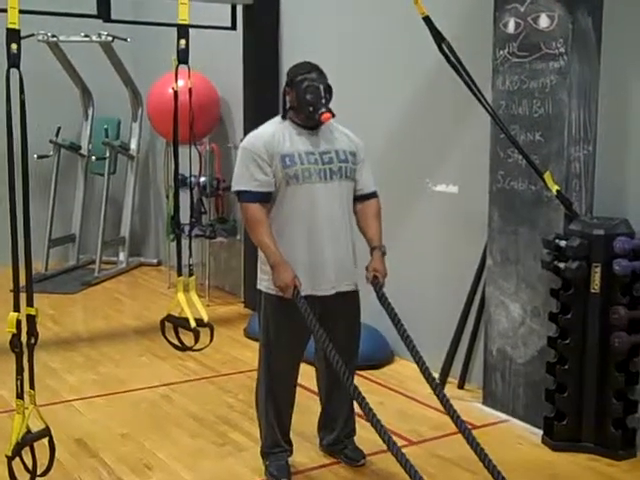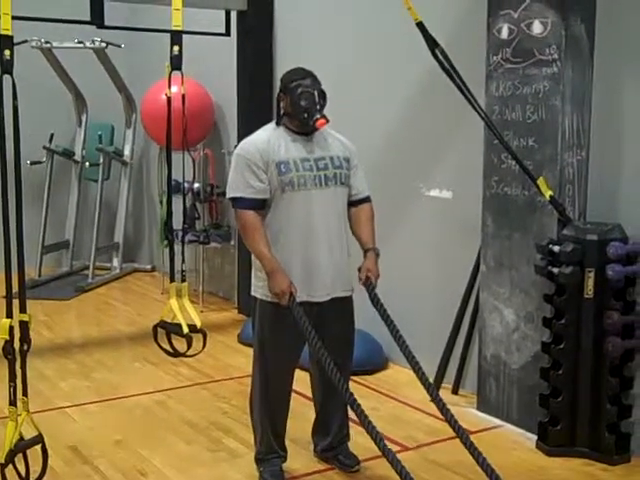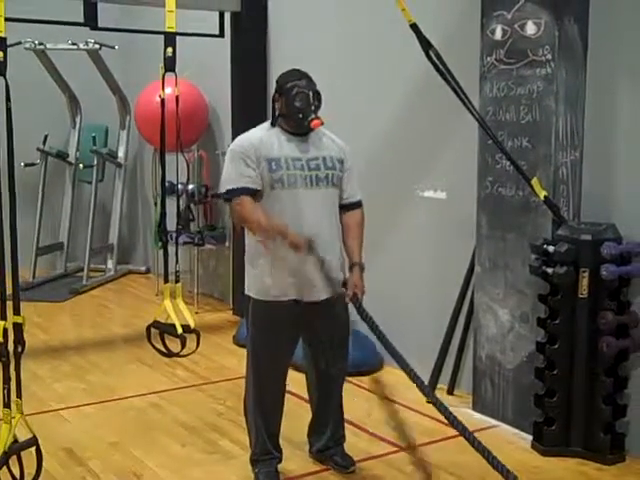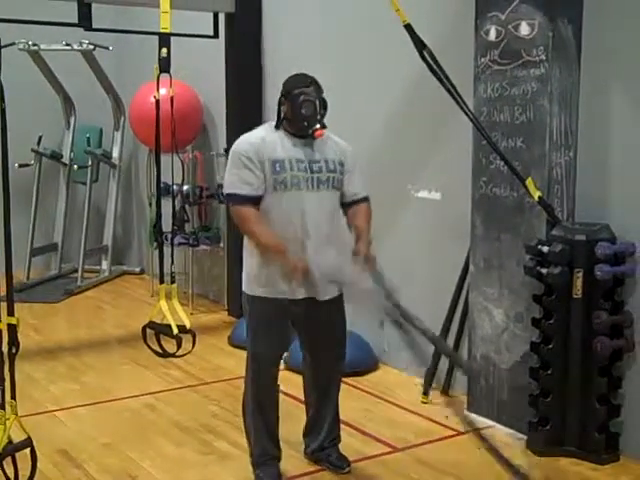
dt=0.5s
person 1, frame 1
left shoulder: (348, 141)
right shoulder: (262, 142)
left elbow: (366, 199)
right elbow: (253, 207)
left wrist: (376, 249)
right wrist: (278, 263)
left hip: (342, 279)
right hip: (287, 282)
left knee: (340, 364)
right knee: (279, 369)
left ankle: (338, 437)
person 1, frame 2
left shoulder: (342, 147)
right shoulder: (257, 149)
left elbow: (359, 203)
right elbow: (247, 215)
left wrist: (370, 251)
right wrist: (274, 271)
left hip: (336, 286)
right hip: (281, 288)
left knee: (335, 370)
right knee: (274, 375)
left ankle: (332, 443)
person 1, frame 3
left shoulder: (336, 148)
right shoulder: (251, 146)
left elbow: (351, 209)
right elbow: (240, 205)
left wrist: (355, 266)
right wrist: (282, 231)
left hip: (328, 286)
right hip: (273, 289)
left knee: (331, 370)
right knee: (267, 375)
left ankle: (327, 443)
person 1, frame 4
left shoulder: (338, 149)
right shoulder: (252, 147)
left elbow: (357, 202)
right elbow: (242, 210)
left wrist: (363, 238)
right wrist: (282, 253)
left hip: (325, 285)
right hip: (269, 285)
left knee: (327, 367)
right knee: (263, 369)
left ankle: (322, 443)
